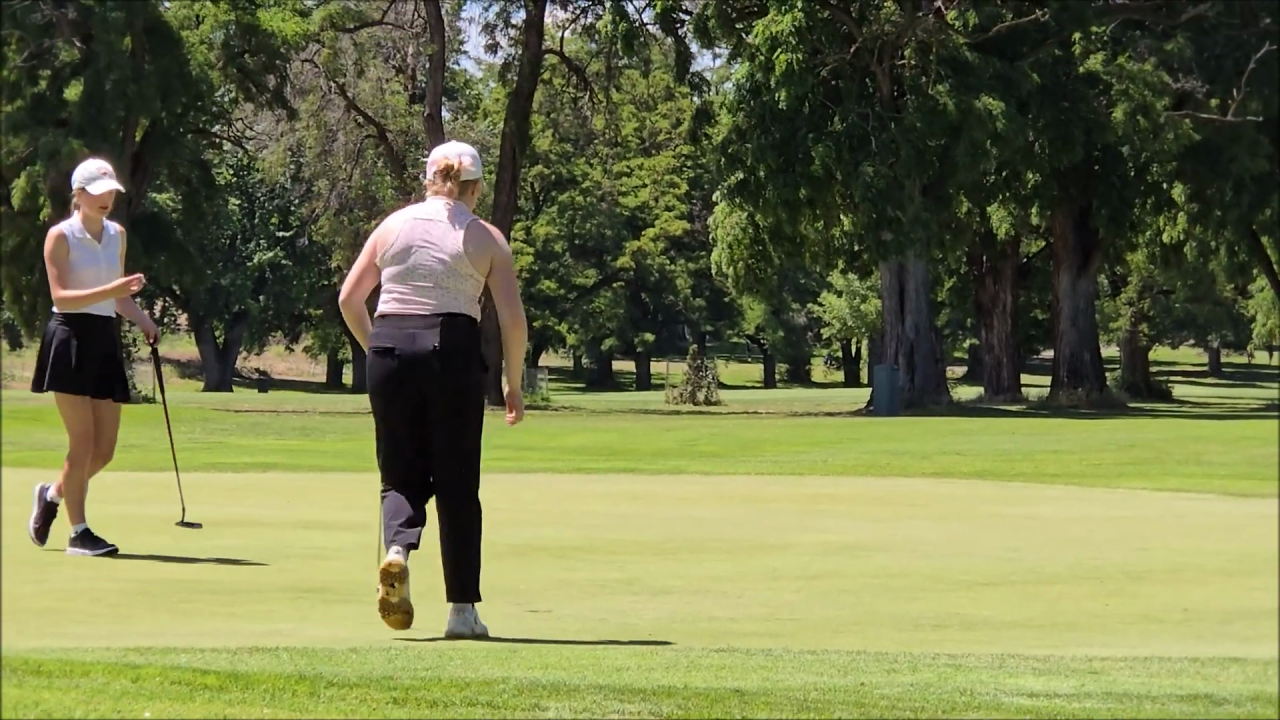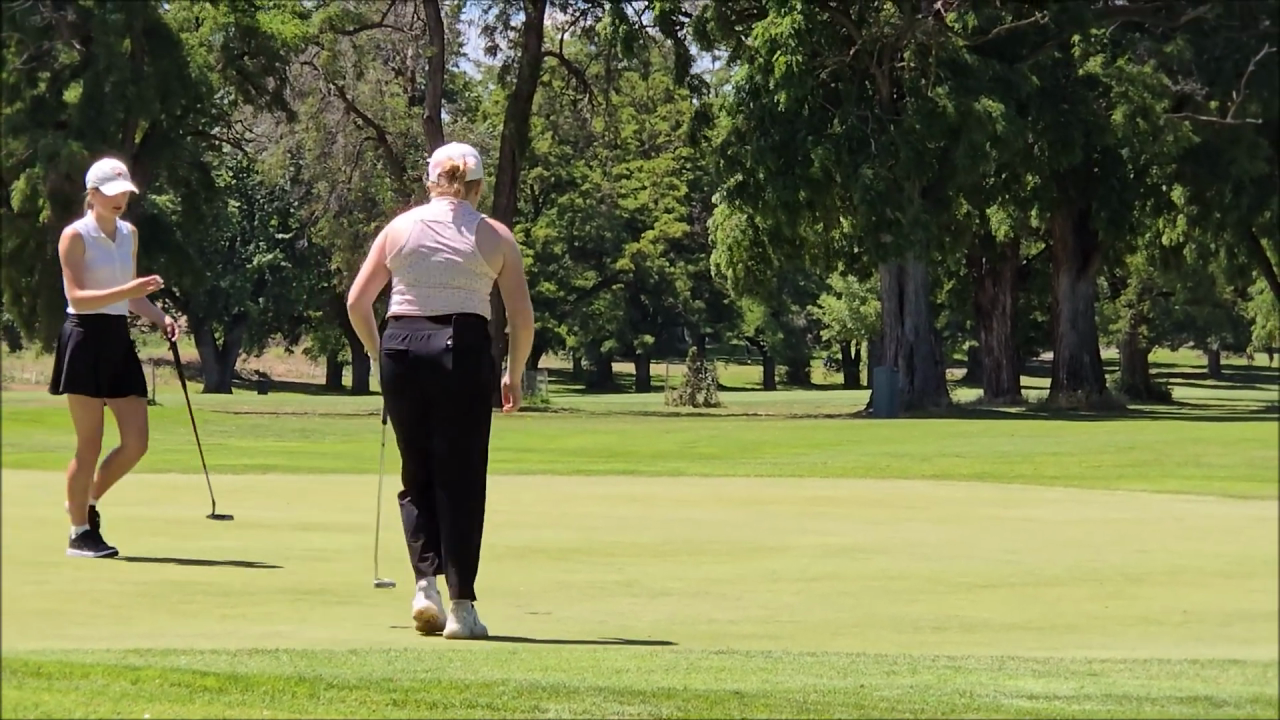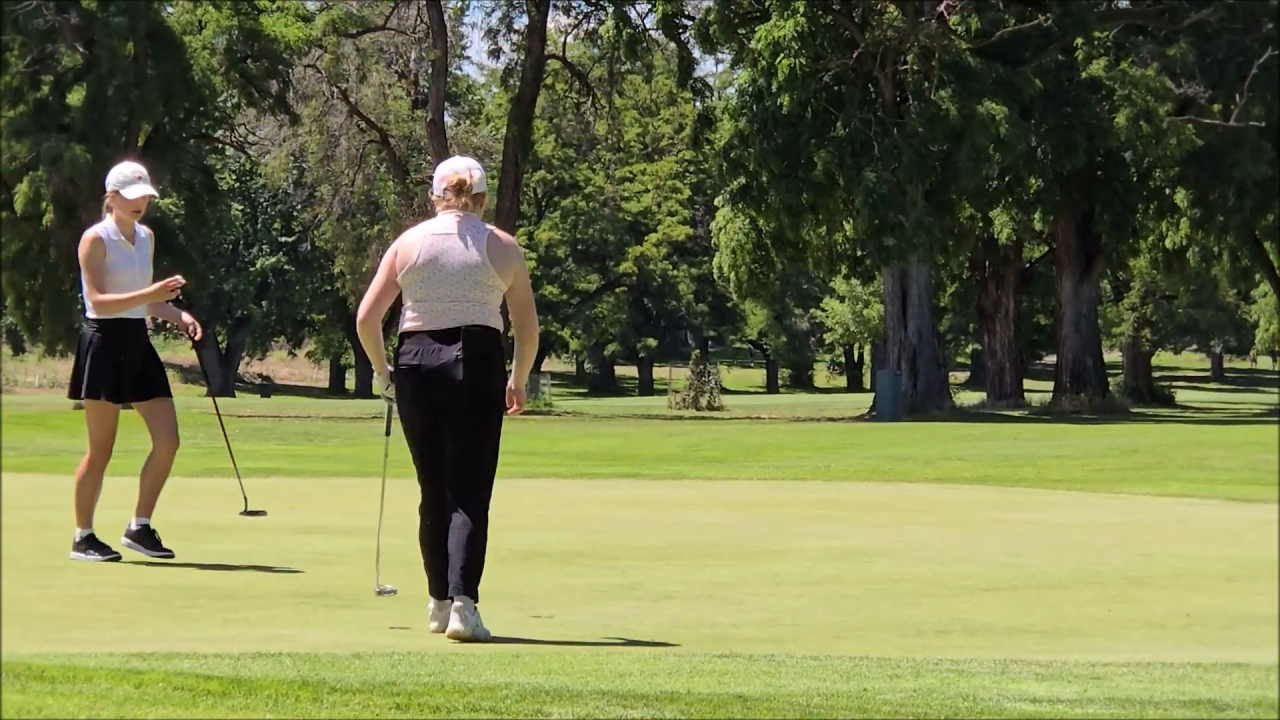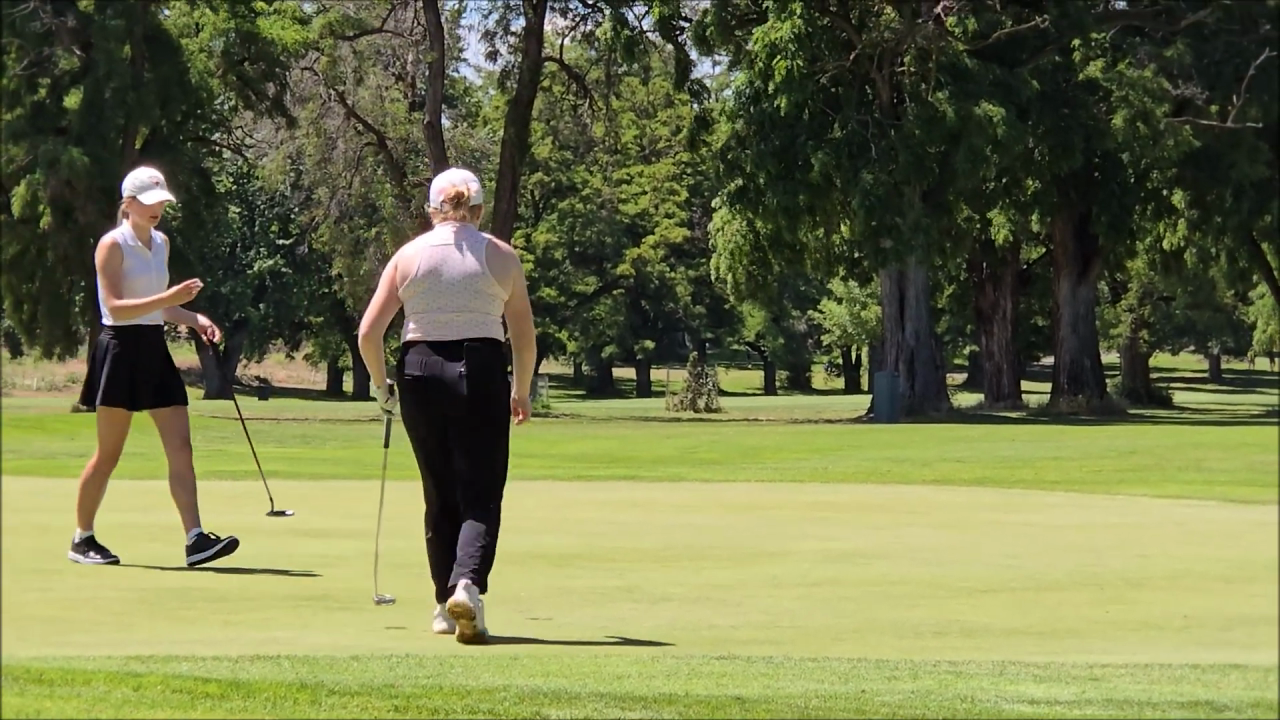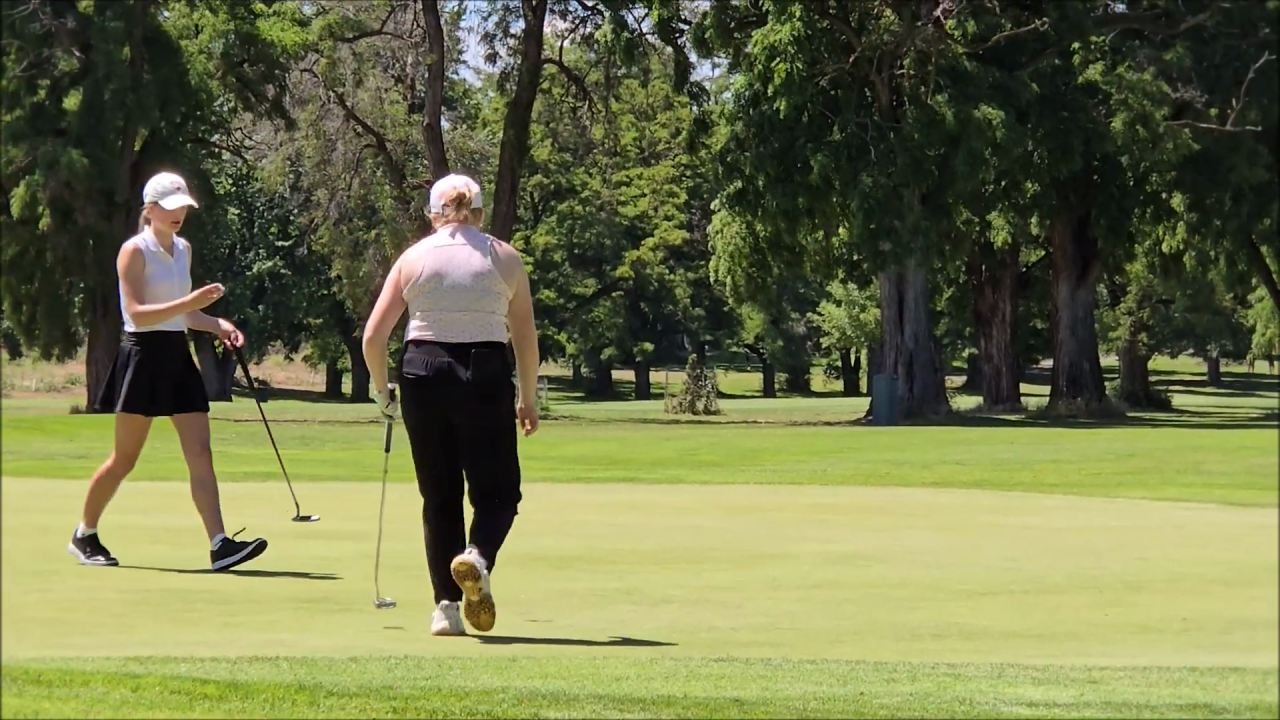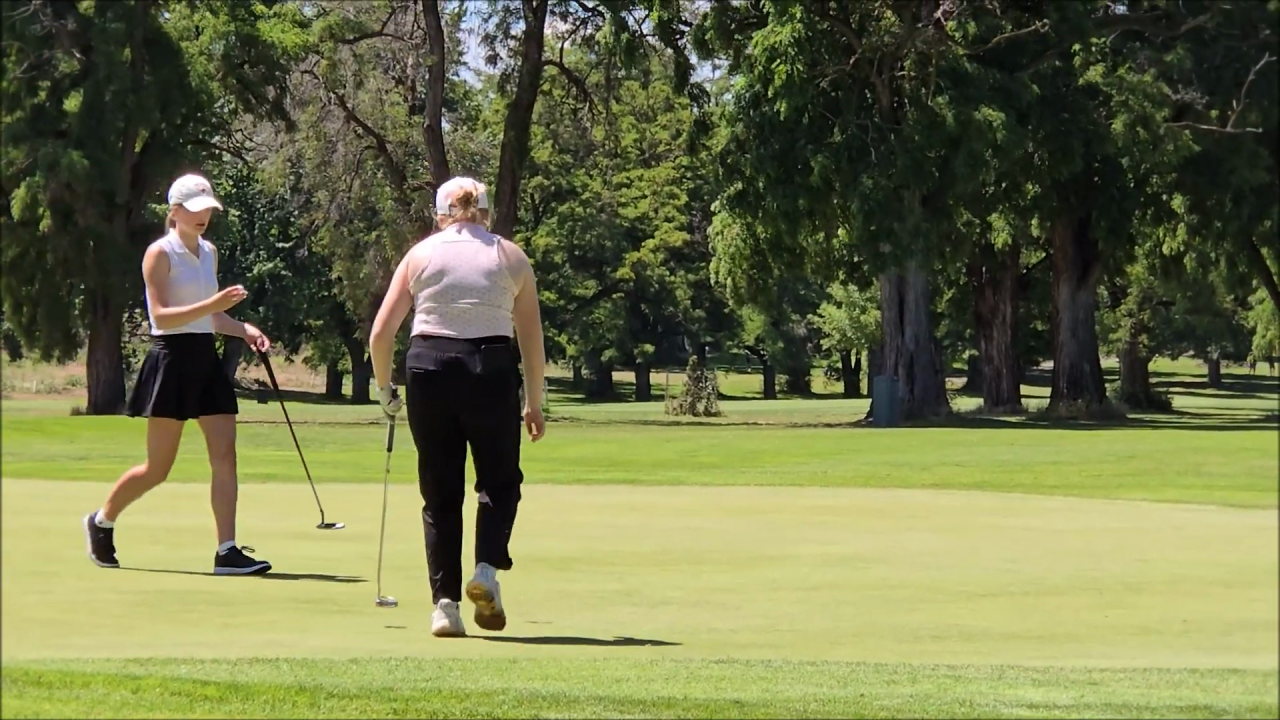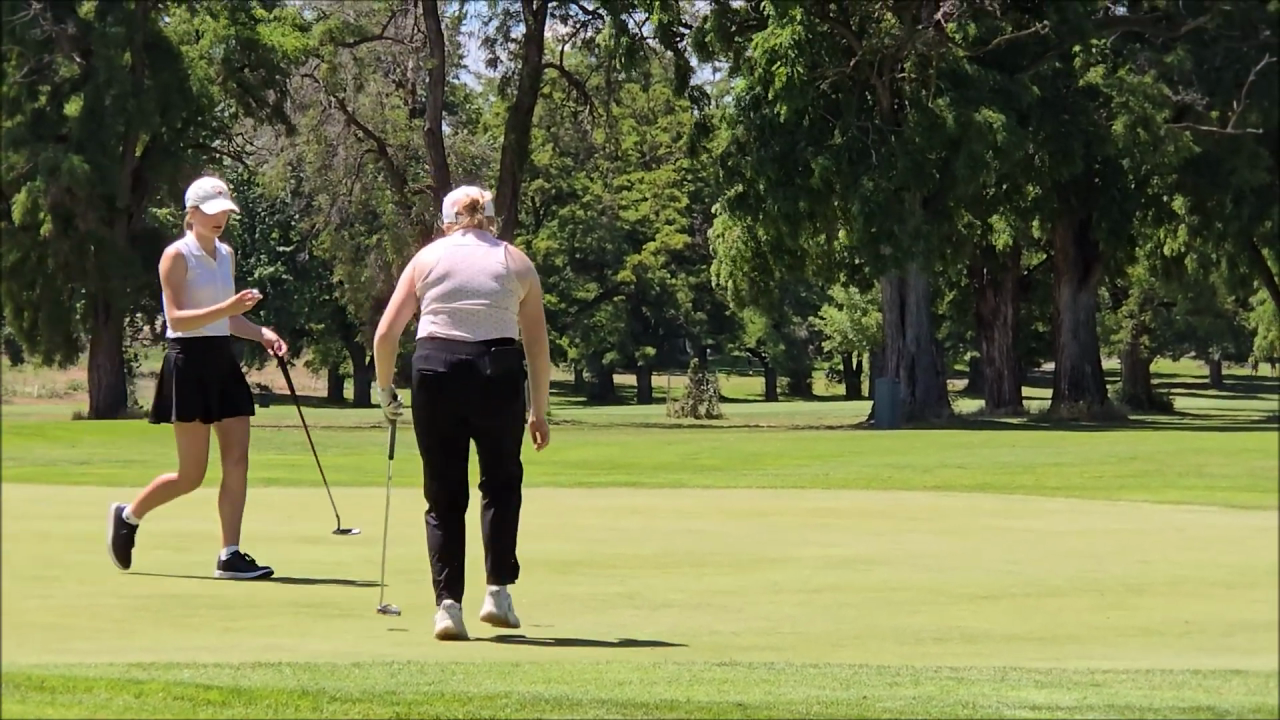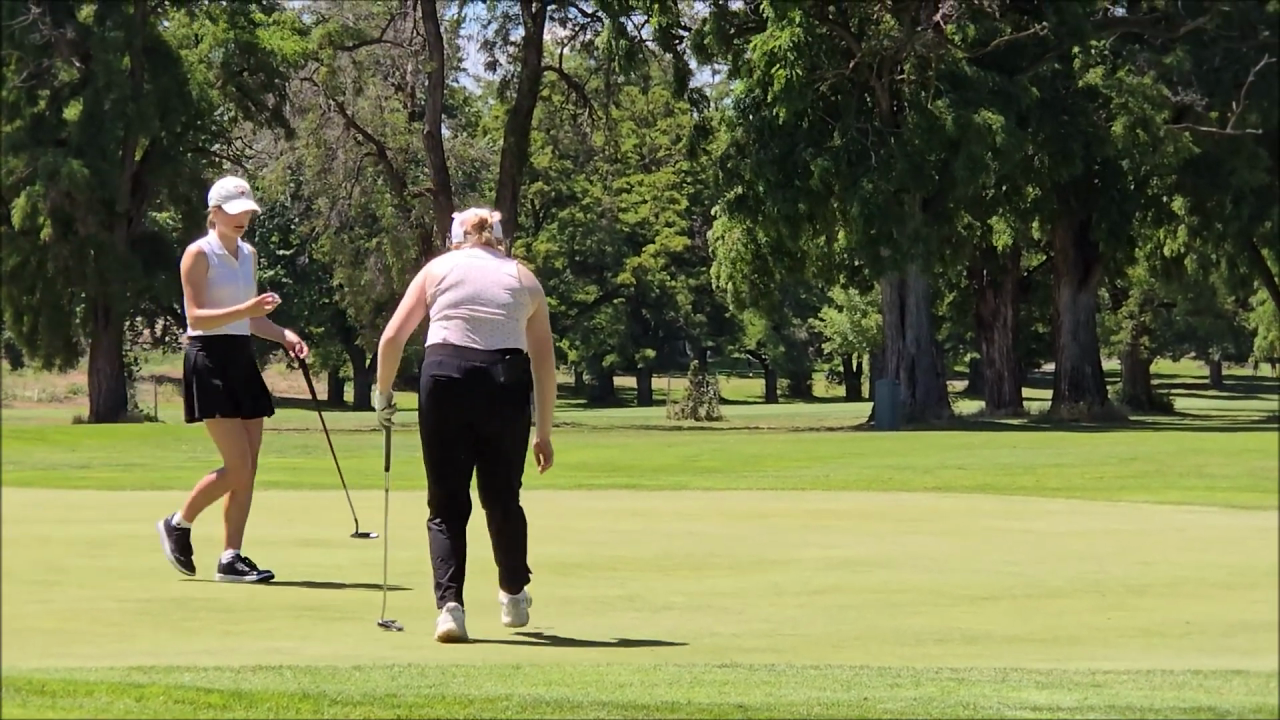
dt=0.1s
person 1, frame 1
left shoulder: (393, 225)
right shoulder: (487, 236)
left elbow: (349, 299)
right elbow: (513, 319)
right wrist: (513, 384)
left hip: (391, 348)
right hip: (453, 353)
left knee: (401, 480)
right knee: (456, 485)
left ankle: (397, 552)
right ankle: (461, 609)
person 1, frame 2
left shoulder: (400, 226)
right shoulder: (495, 234)
left elbow: (357, 302)
right elbow: (522, 317)
left wrist: (381, 352)
right wrist: (514, 374)
left hip: (403, 349)
right hip: (464, 353)
left knee: (419, 479)
right knee: (462, 484)
left ankle: (426, 588)
right ankle: (461, 608)
person 1, frame 3
left shoulder: (408, 242)
right shoulder: (504, 246)
left elbow: (366, 318)
right elbow: (527, 328)
left wrist: (382, 369)
right wrist: (519, 379)
left hip: (416, 364)
right hip: (476, 366)
left knee: (435, 491)
right knee: (470, 494)
left ankle: (441, 605)
right ankle: (462, 609)
person 1, frame 4
left shoulder: (409, 254)
right shoulder: (502, 255)
left elbow: (368, 332)
right elbow: (524, 337)
left wrist: (380, 383)
right wrist: (521, 390)
left hip: (420, 374)
right hip: (479, 376)
left knee: (441, 498)
right knee: (480, 500)
left ankle: (446, 607)
right ankle: (466, 589)
person 1, frame 5
left shoulder: (414, 256)
right shoulder: (506, 257)
left elbow: (373, 335)
right elbow: (525, 338)
left wrist: (381, 388)
right wrist: (527, 398)
left hip: (423, 374)
right hip: (485, 376)
left knee: (440, 497)
right knee: (497, 491)
left ankle: (446, 606)
right ankle: (473, 559)
person 1, frame 6
left shoulder: (421, 253)
right shoulder: (512, 255)
left elbow: (381, 333)
right elbow: (531, 339)
left wrist: (385, 389)
right wrist: (534, 404)
left hip: (428, 368)
right hip: (492, 370)
left knee: (441, 496)
right knee: (499, 484)
left ankle: (446, 605)
right ankle: (485, 571)
person 1, frame 7
left shoulder: (428, 256)
right shoulder: (517, 261)
left elbow: (385, 332)
right elbow: (537, 343)
left wrist: (385, 390)
right wrist: (539, 412)
left hip: (435, 370)
right hip: (498, 374)
left knee: (444, 498)
right knee: (503, 486)
left ankle: (448, 606)
right ankle: (498, 594)
person 1, frame 8
left shoulder: (437, 267)
right shoulder: (525, 278)
left elbow: (392, 338)
right elbow: (544, 362)
left wrist: (383, 395)
right wrist: (543, 432)
left hip: (445, 376)
right hip: (506, 382)
left knee: (447, 505)
right knee: (502, 497)
left ankle: (450, 607)
right ankle: (514, 598)
person 2, frame 1
left shoulder: (117, 234)
right shoulder: (60, 235)
right elbow: (60, 297)
left wrist: (143, 318)
right wrist: (111, 290)
left hip: (106, 340)
right hip: (69, 339)
left knee: (104, 448)
right knee: (83, 442)
left ankle: (51, 495)
right ankle: (79, 531)
person 2, frame 2
left shoulder: (129, 233)
right shoulder: (75, 235)
right elbow: (77, 297)
left wrist: (159, 315)
right wrist: (127, 289)
left hip: (118, 339)
right hip: (85, 339)
left knee: (137, 442)
right knee: (89, 445)
left ankle: (87, 502)
right ankle: (80, 533)
person 2, frame 3
left shoulder: (146, 237)
right shoulder: (95, 239)
right elbow: (99, 303)
left wrist: (179, 314)
right wrist: (151, 293)
left hip: (139, 344)
right hip: (105, 343)
left knee: (167, 440)
right knee: (101, 448)
left ankle: (140, 527)
right ankle: (83, 536)
person 2, frame 4
left shoulder: (161, 242)
right shoulder: (112, 244)
right elbow: (116, 308)
left wrist: (196, 319)
right wrist: (168, 296)
left hip: (155, 350)
right hip: (121, 350)
left knee: (181, 450)
right knee: (109, 455)
left ankle: (195, 539)
right ankle: (82, 538)
person 2, frame 5
left shoulder: (183, 248)
right shoulder: (134, 250)
right elbow: (138, 315)
left wrist: (221, 325)
right wrist: (190, 301)
left hip: (179, 358)
right hip: (144, 357)
left knee: (202, 456)
right knee: (124, 459)
left ankle: (221, 544)
right ankle: (85, 535)
person 2, frame 6
left shoulder: (209, 251)
right shoulder: (159, 253)
right elbow: (162, 317)
left wrist: (245, 328)
right wrist: (213, 303)
left hip: (206, 360)
right hip: (172, 359)
left knee: (225, 458)
right knee: (158, 468)
left ankle: (227, 551)
right ankle: (102, 521)
person 2, frame 7
left shoulder: (226, 254)
right shoulder: (176, 254)
right elbow: (176, 319)
left wrist: (262, 333)
right wrist: (223, 310)
left hip: (223, 361)
right hip: (189, 362)
left knee: (237, 462)
right knee: (192, 474)
left ankle: (231, 554)
right ankle: (127, 514)
person 2, frame 8
left shoulder: (248, 254)
right shoulder: (198, 253)
right elbow: (196, 317)
left wrist: (285, 334)
right wrist: (244, 308)
left hip: (242, 360)
right hip: (210, 360)
left knee: (248, 467)
right knee: (237, 469)
left ankle: (231, 557)
right ankle: (178, 523)
